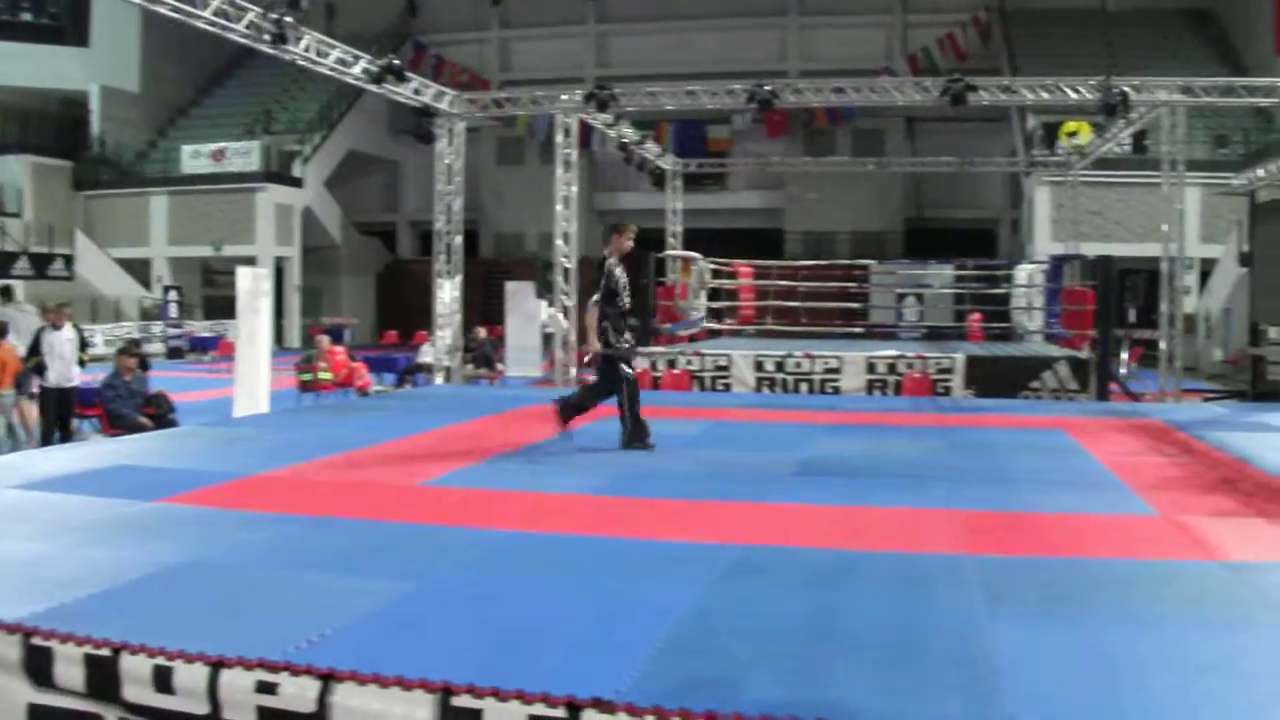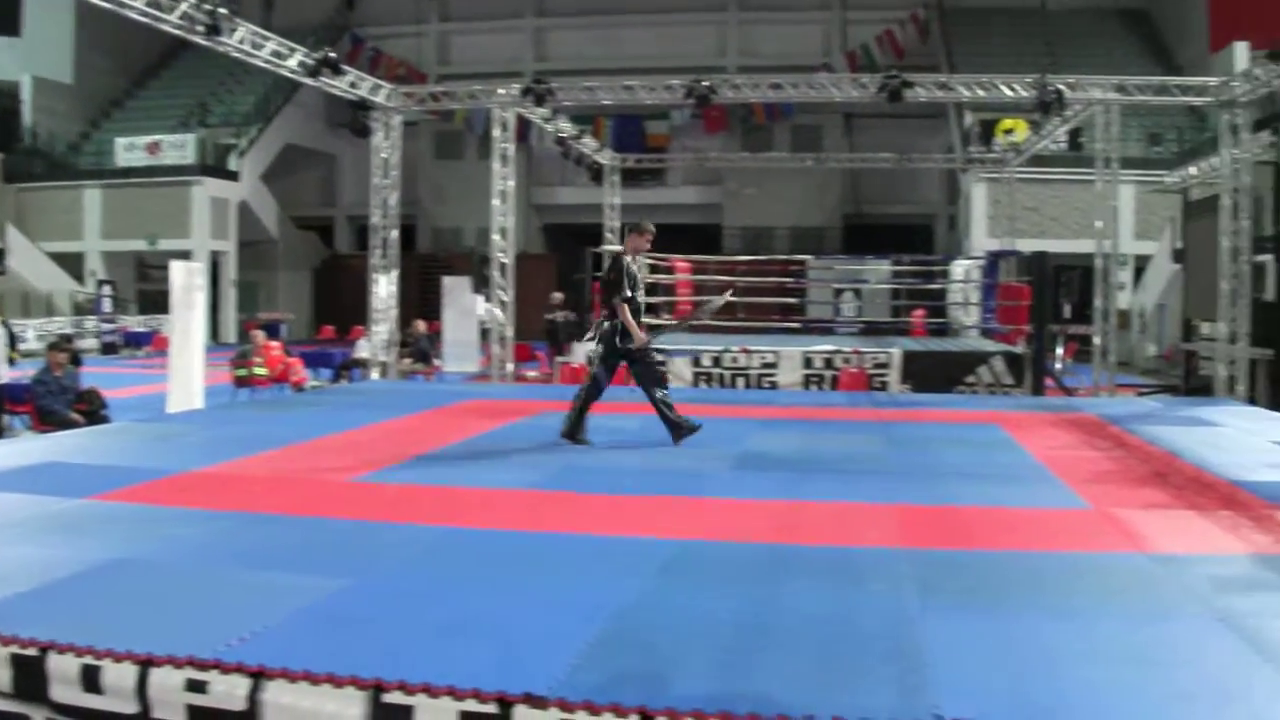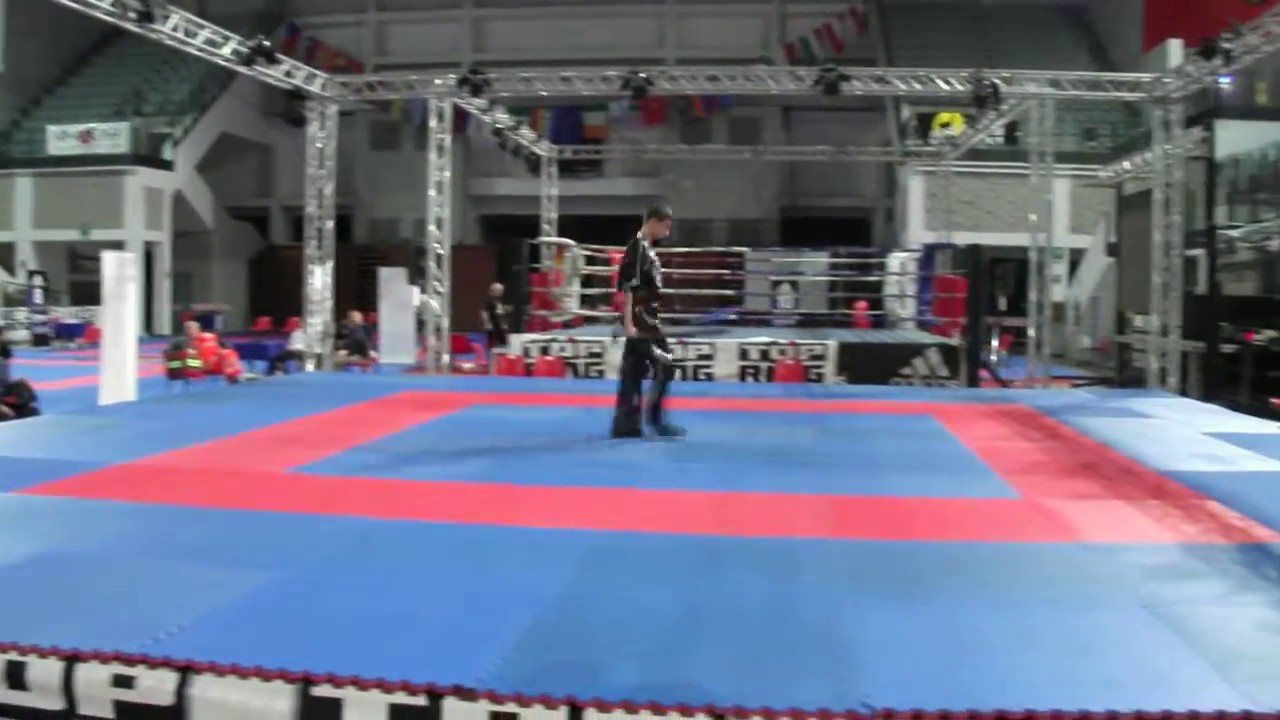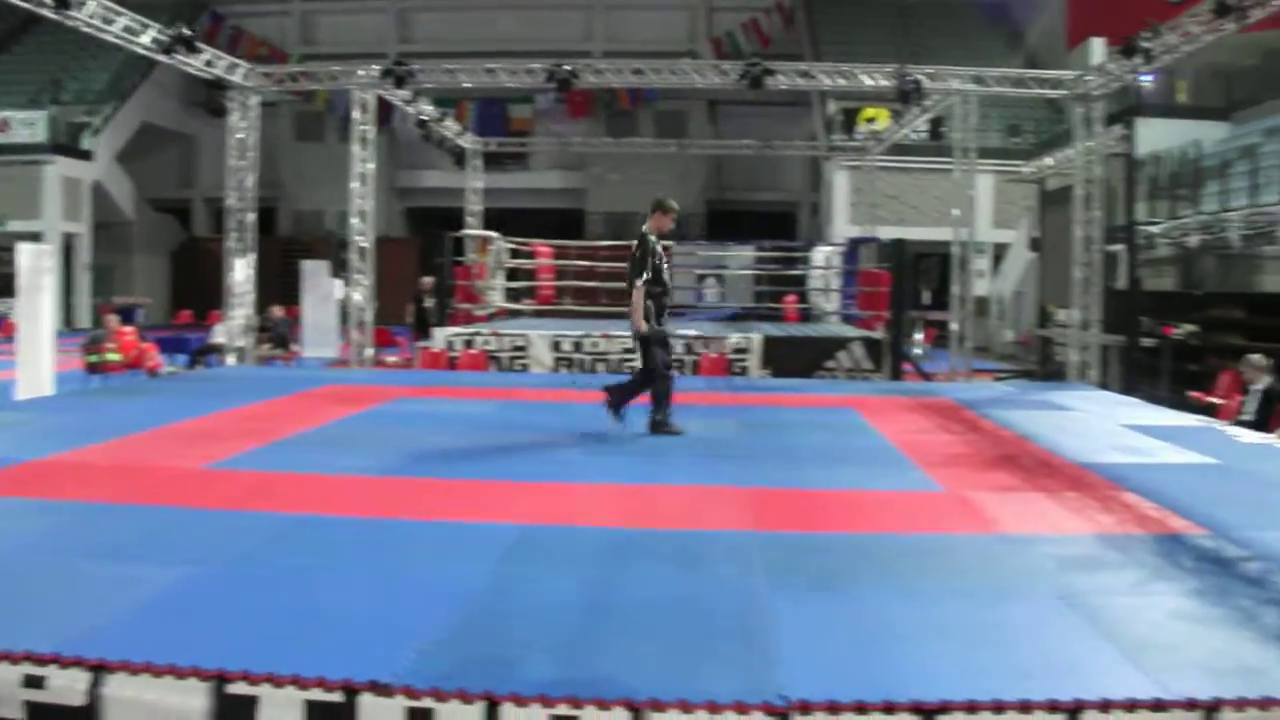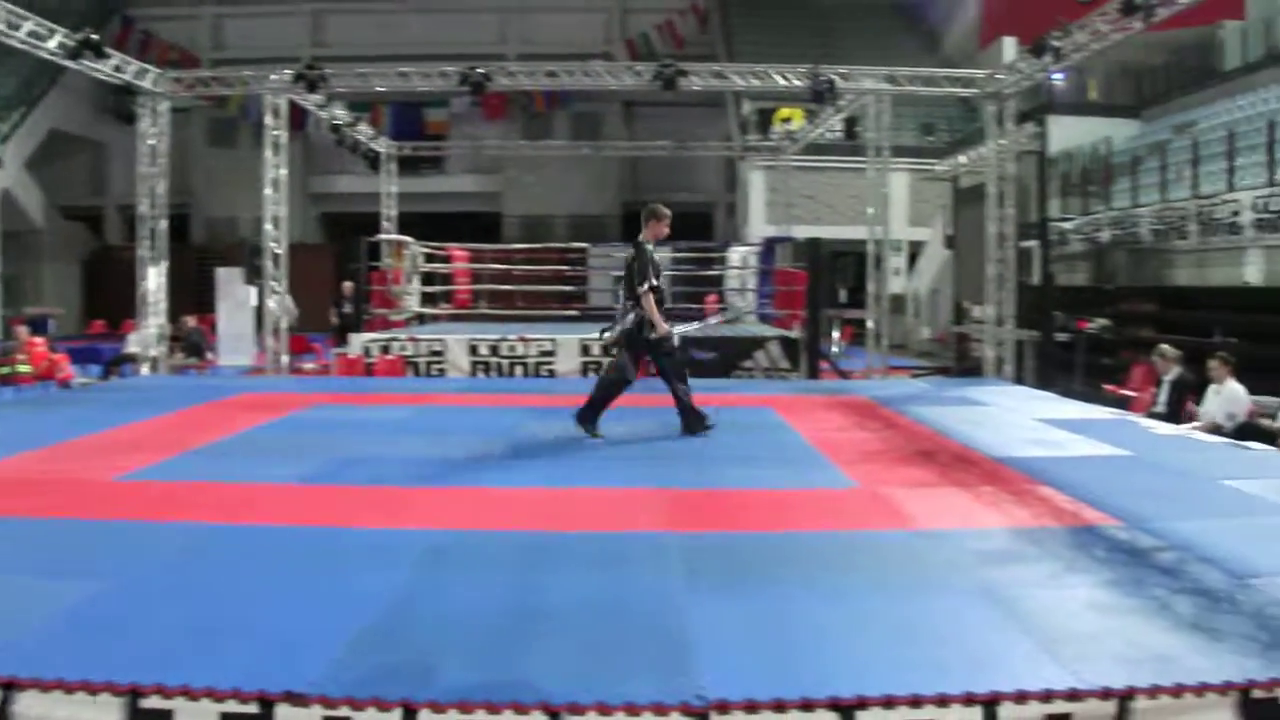
dt=0.3s
person 1, frame 1
left shoulder: (617, 265)
right shoulder: (606, 266)
right elbow: (594, 305)
left wrist: (625, 332)
right wrist: (593, 338)
left hip: (615, 335)
right hip: (607, 336)
left knee: (606, 384)
right knee: (626, 383)
left ankle: (567, 408)
right ankle: (633, 436)
person 1, frame 2
left shoulder: (630, 262)
right shoulder: (620, 263)
right elbow: (619, 303)
right wrist: (635, 331)
left hip: (630, 335)
right hip: (617, 334)
left knee: (654, 377)
right knee: (598, 381)
left ankle: (678, 426)
right ankle: (572, 428)
person 1, frame 3
left shoulder: (646, 248)
right shoulder: (638, 249)
right elbow: (627, 290)
left wrist: (650, 321)
right wrist: (629, 323)
left hip: (647, 319)
right hip: (640, 320)
left knee: (633, 372)
right knee: (664, 367)
left ankle: (625, 423)
right ankle: (655, 418)
person 1, frame 4
left shoulder: (651, 242)
right shoulder: (645, 244)
right elbow: (638, 285)
right wrist: (639, 320)
left hip: (653, 316)
right hip: (648, 316)
left knee: (655, 367)
right knee: (660, 368)
left ankle: (616, 395)
right ankle: (660, 420)
person 1, frame 5
left shoulder: (643, 250)
right shoulder: (643, 252)
right elbow: (644, 292)
right wrist: (659, 322)
left hip: (648, 325)
right hip: (641, 324)
left knee: (674, 370)
right knee: (621, 374)
left ankle: (691, 420)
right ankle: (587, 417)
